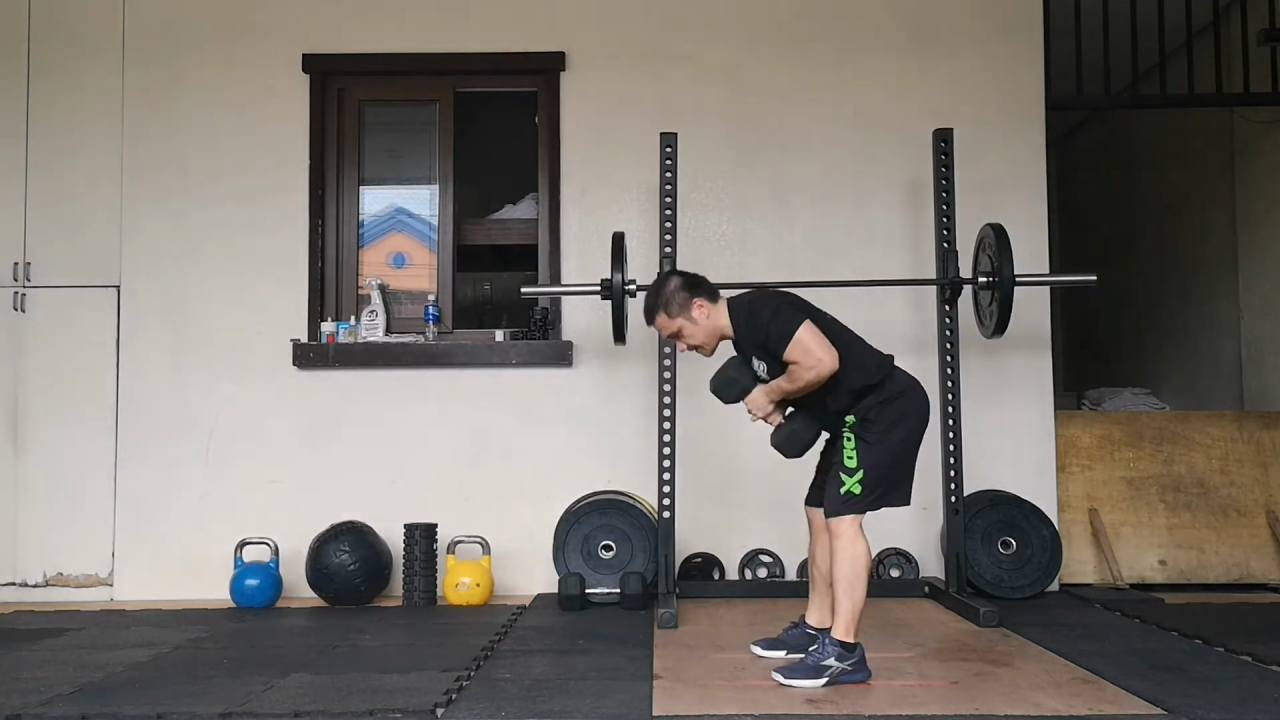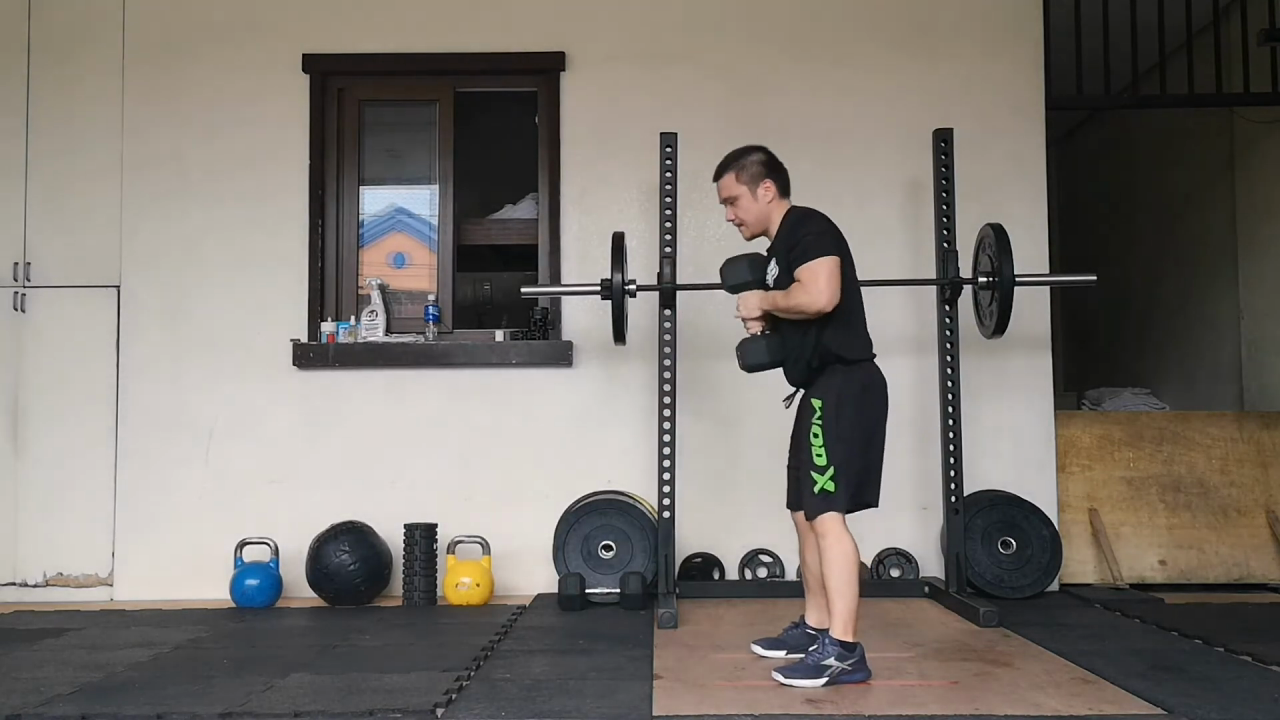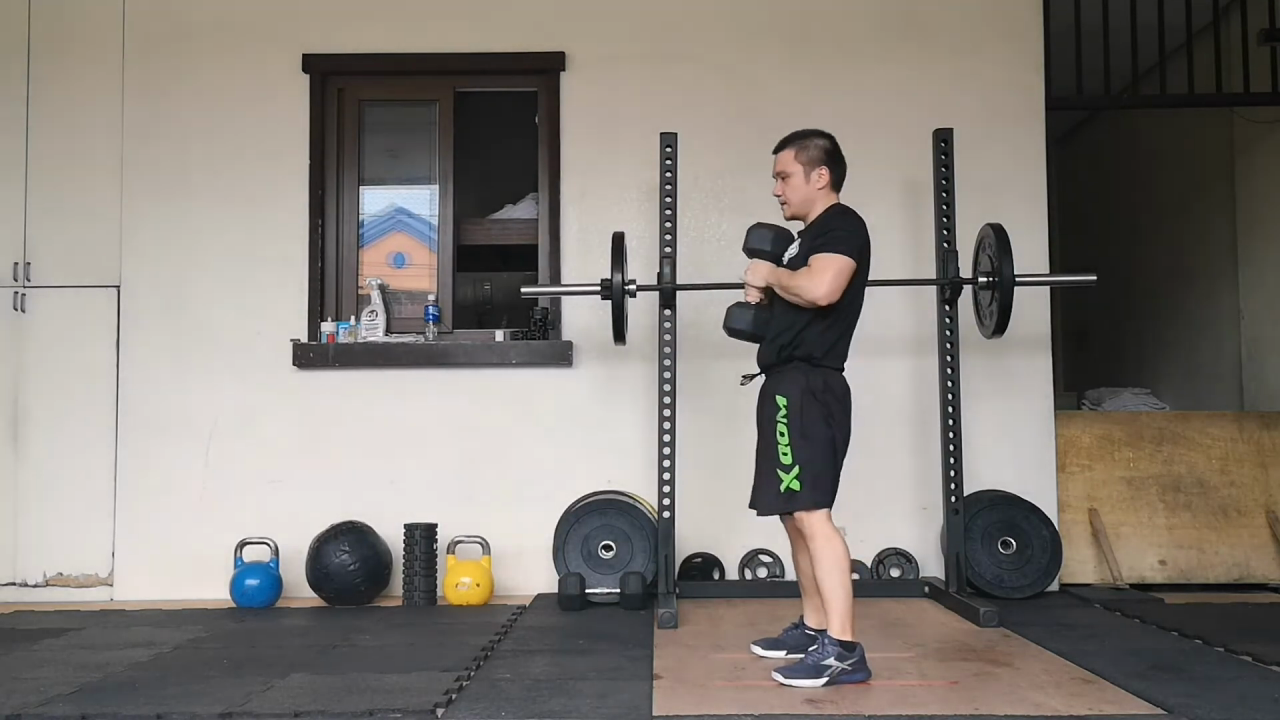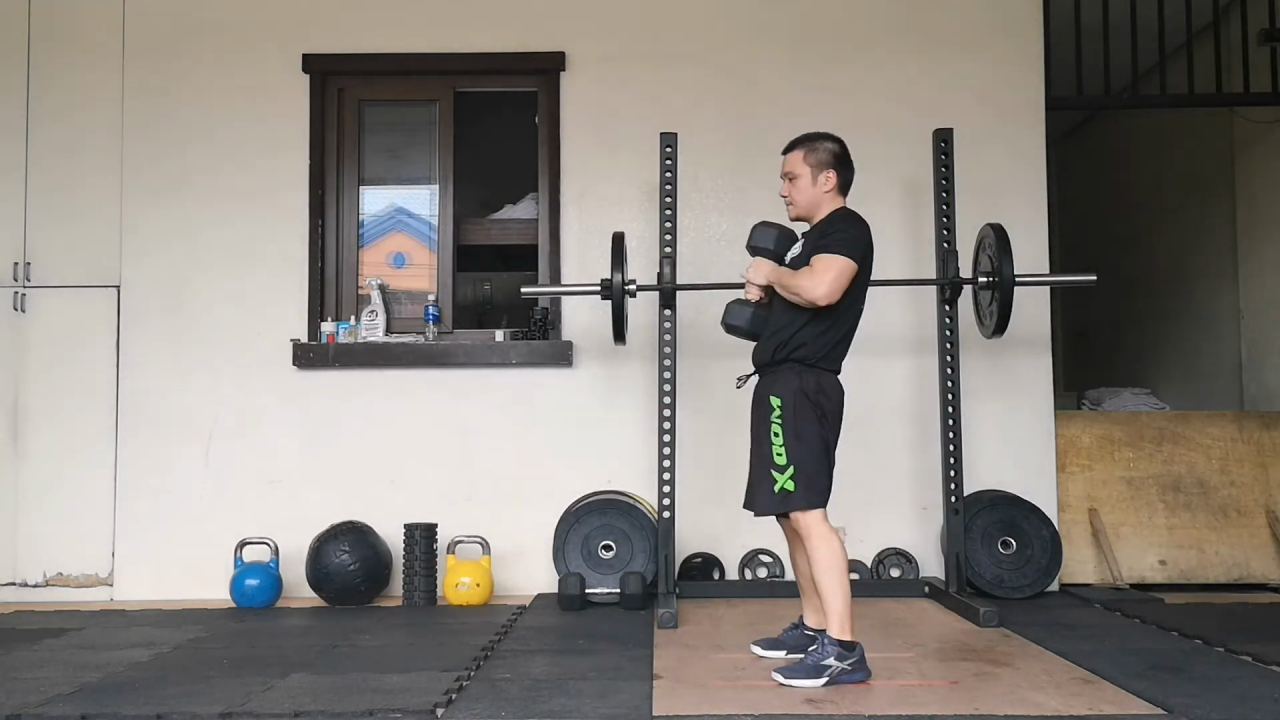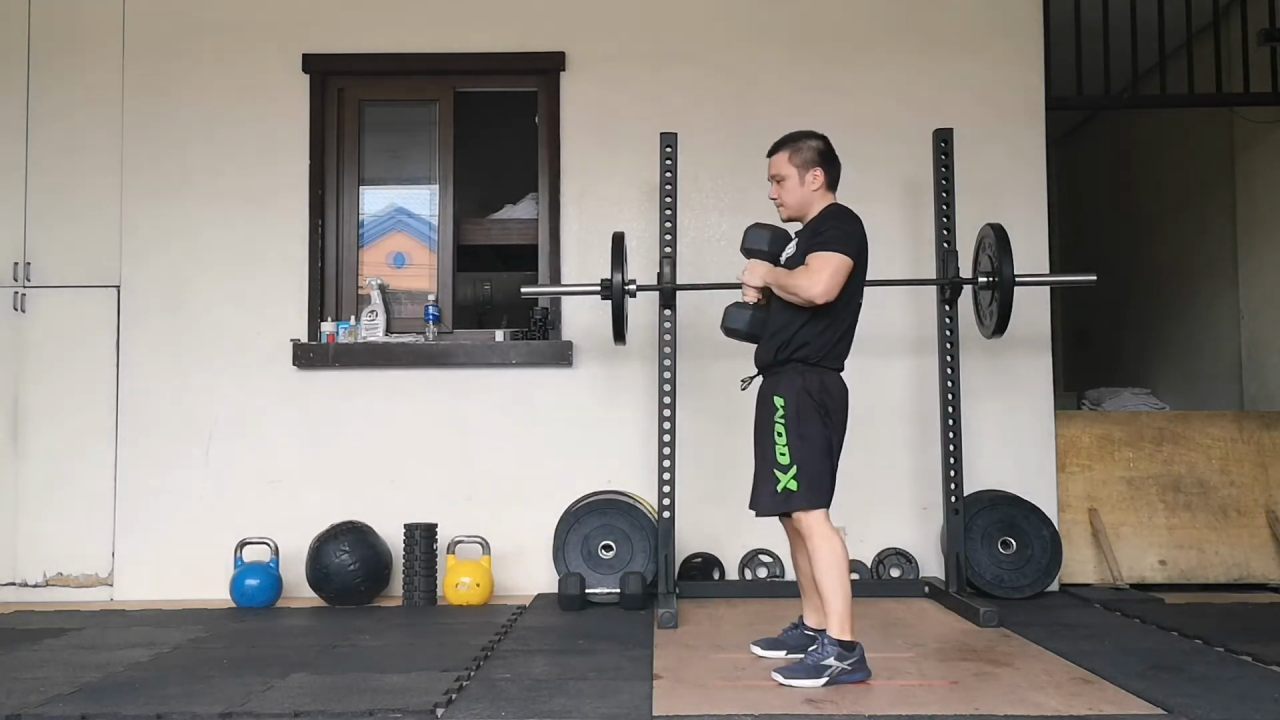
dt=0.3s
person 1, frame 1
left shoulder: (760, 311)
right shoulder: (745, 330)
left elbow: (822, 362)
left wrist: (769, 394)
right wrist: (774, 402)
left hip: (884, 406)
right hip: (863, 412)
left knee: (842, 516)
right knee: (821, 513)
left ankle: (843, 651)
right ankle: (816, 629)
person 1, frame 2
left shoulder: (807, 227)
right shoulder: (784, 245)
left elbow: (820, 296)
left wrist: (762, 301)
right wrist: (763, 315)
left hip: (840, 387)
right hip: (823, 390)
left knee: (826, 515)
right knee: (808, 514)
left ankle: (844, 650)
right ankle: (815, 628)
person 1, frame 3
left shoulder: (841, 224)
right shoulder: (813, 233)
left elbow: (821, 289)
left wrist: (769, 274)
right wrist: (765, 290)
left hip: (806, 386)
right hip: (789, 386)
left knee: (809, 514)
right knee: (797, 516)
left ankle: (843, 650)
right ankle: (814, 629)
person 1, frame 4
left shoulder: (846, 227)
right shoulder: (816, 236)
left elbow: (821, 289)
left wrist: (770, 273)
right wrist: (766, 288)
left hip: (800, 387)
right hip: (781, 386)
left knee: (806, 513)
right knee: (791, 514)
left ankle: (843, 650)
right ankle: (813, 629)
person 1, frame 5
left shoulder: (837, 223)
right shoulder: (810, 234)
left elbow: (818, 288)
left wrist: (766, 273)
right wrist: (764, 288)
left hip: (805, 387)
right hip: (786, 387)
left knee: (808, 514)
right knee: (794, 514)
left ankle: (843, 650)
right ankle: (814, 628)
